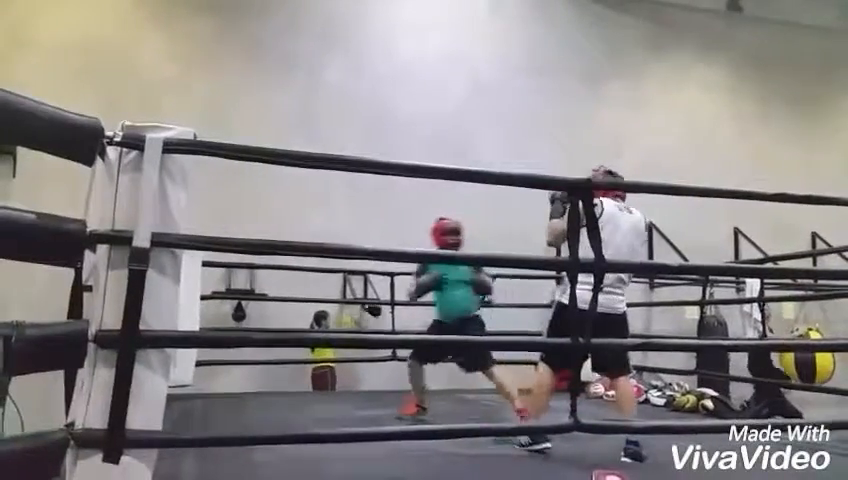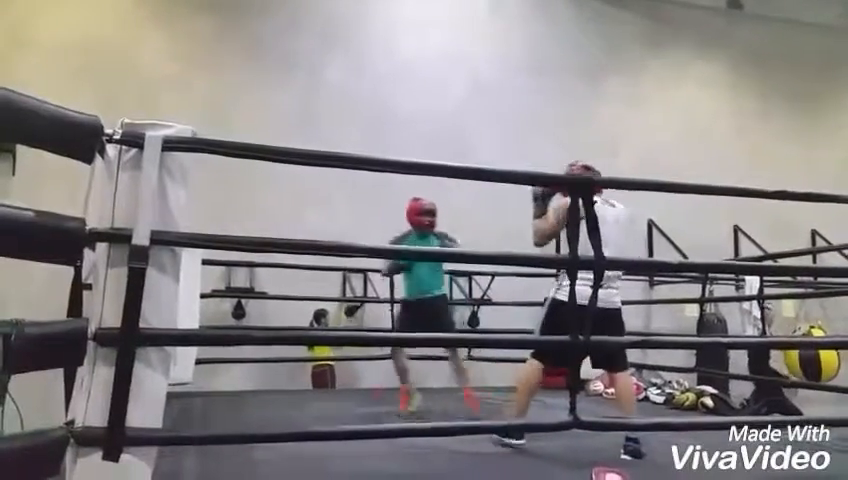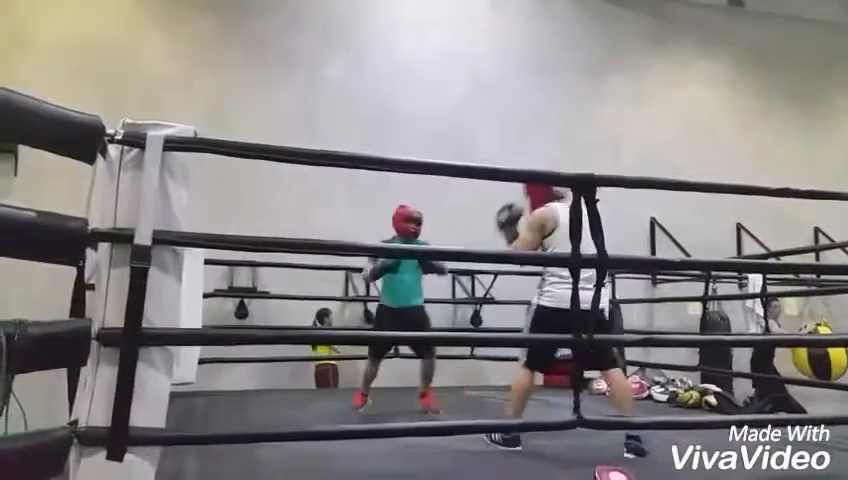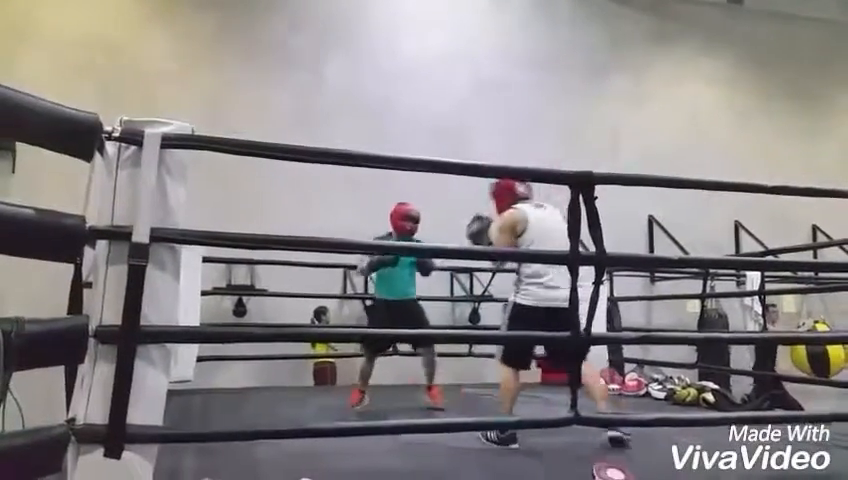
dt=0.2s
person 1, frame 1
left shoulder: (588, 206)
right shoulder: (640, 220)
left elbow: (553, 238)
left wrist: (557, 208)
left hip: (575, 301)
right hip: (613, 306)
left knee: (548, 364)
right knee: (619, 373)
left ankle: (536, 432)
right ankle: (632, 441)
person 1, frame 2
left shoulder: (567, 204)
right shoulder: (620, 211)
left elbow: (540, 236)
left wrist: (540, 206)
left hip: (570, 297)
right hip: (608, 301)
left knee: (539, 359)
right knee: (619, 368)
left ankle: (513, 426)
right ankle: (632, 438)
person 1, frame 3
left shoulder: (541, 215)
right shoulder: (583, 213)
left elbow: (522, 252)
left wrist: (512, 230)
left hip: (554, 301)
right hip: (590, 302)
left knee: (529, 365)
right knee: (610, 368)
left ankle: (510, 433)
right ankle: (632, 436)
person 1, frame 4
left shoulder: (513, 217)
right shoulder: (558, 212)
left wrist: (488, 236)
left hip: (530, 301)
right hip: (561, 300)
left knee: (511, 364)
right knee: (578, 362)
left ankle: (504, 429)
person 2, frame 1
right shoulder: (429, 263)
left elbow: (488, 288)
right elbow: (413, 294)
left wrist: (480, 282)
right wrist: (423, 284)
left hip: (469, 322)
right hip: (442, 322)
left knee: (487, 368)
right knee: (415, 360)
left ankle: (520, 409)
right ankle: (419, 405)
person 2, frame 2
left shoulder: (440, 238)
right shoulder: (401, 242)
right elbow: (386, 271)
left wrist: (450, 251)
right wrist: (396, 264)
left hip: (437, 300)
right hip: (412, 301)
left knee: (452, 346)
right knee: (397, 346)
left ankle: (467, 391)
right ankle: (409, 393)
person 2, frame 3
left shoulder: (422, 248)
left elbow: (443, 269)
right elbow: (368, 275)
left wrist: (431, 262)
right wrist: (381, 266)
left hip: (414, 309)
right hip: (388, 310)
left knee: (428, 354)
right knee: (375, 356)
left ankle: (424, 394)
right ankle: (363, 393)
person 2, frame 4
right shoulder: (380, 243)
left elbow: (428, 270)
right elbow: (362, 269)
left wrist: (426, 262)
right wrist: (378, 259)
left hip: (409, 303)
right hip: (384, 304)
left knee: (427, 346)
right knee: (371, 352)
left ankle: (431, 388)
right ankle: (362, 391)
